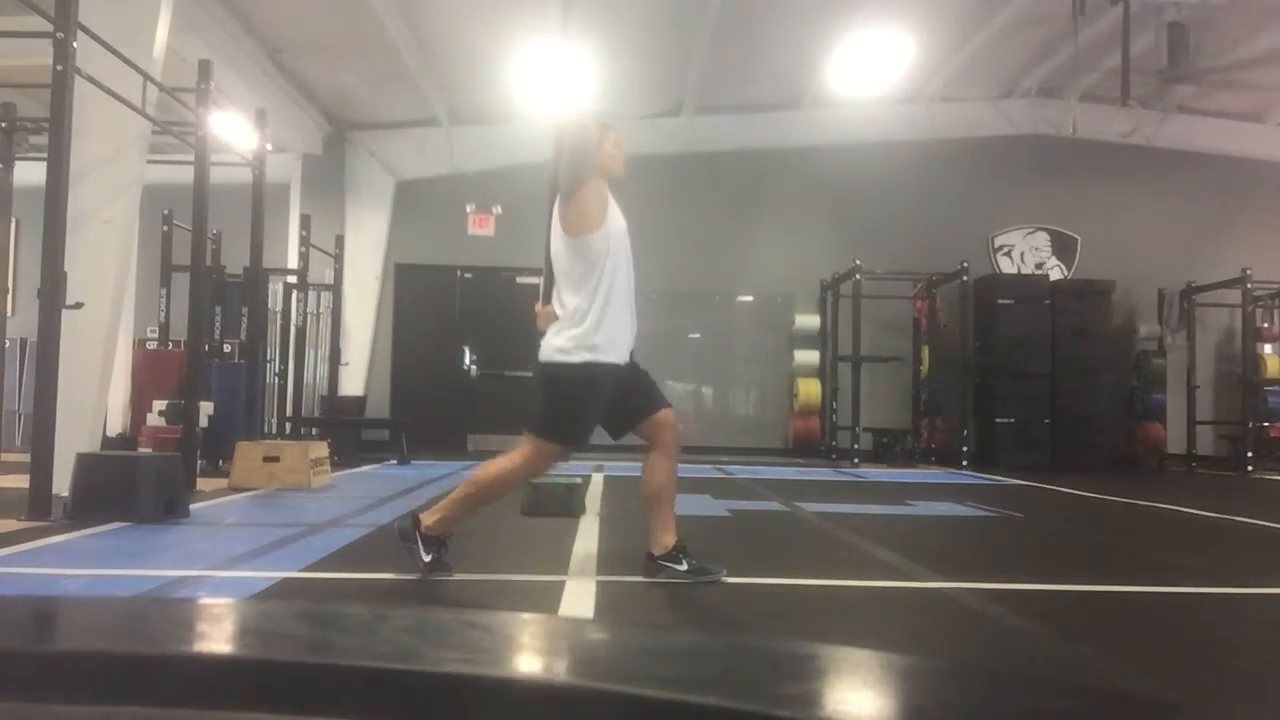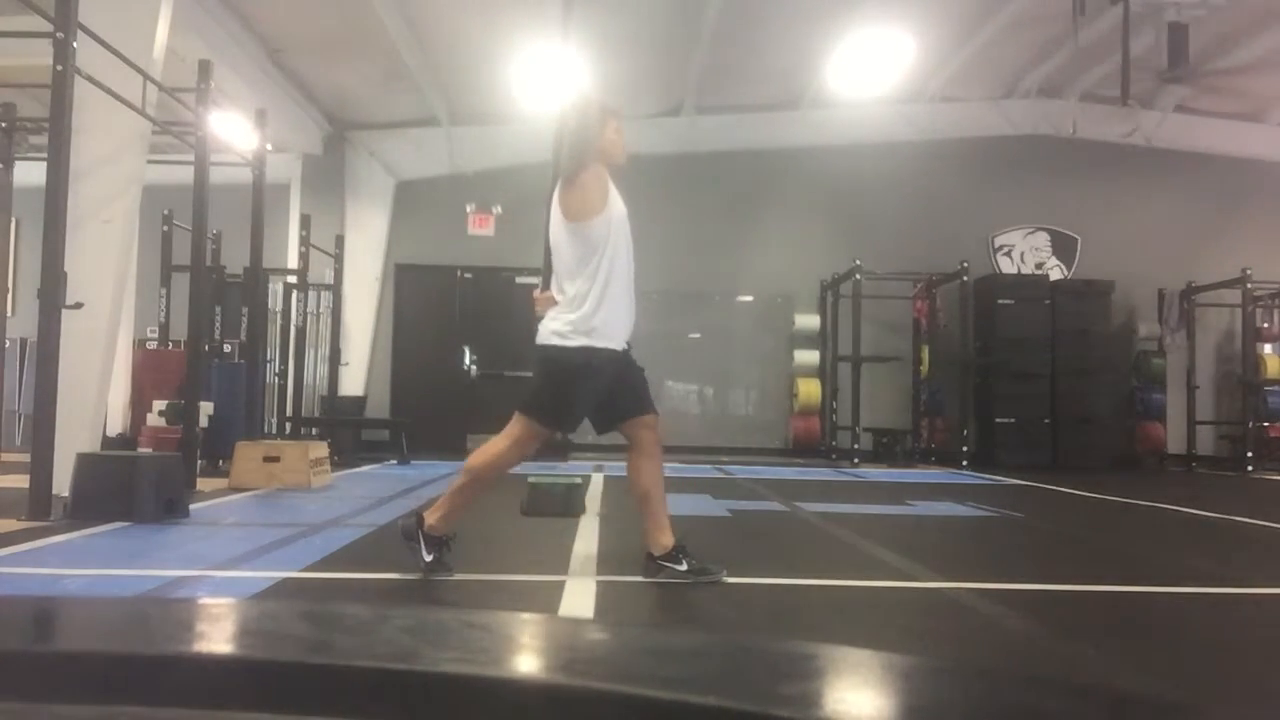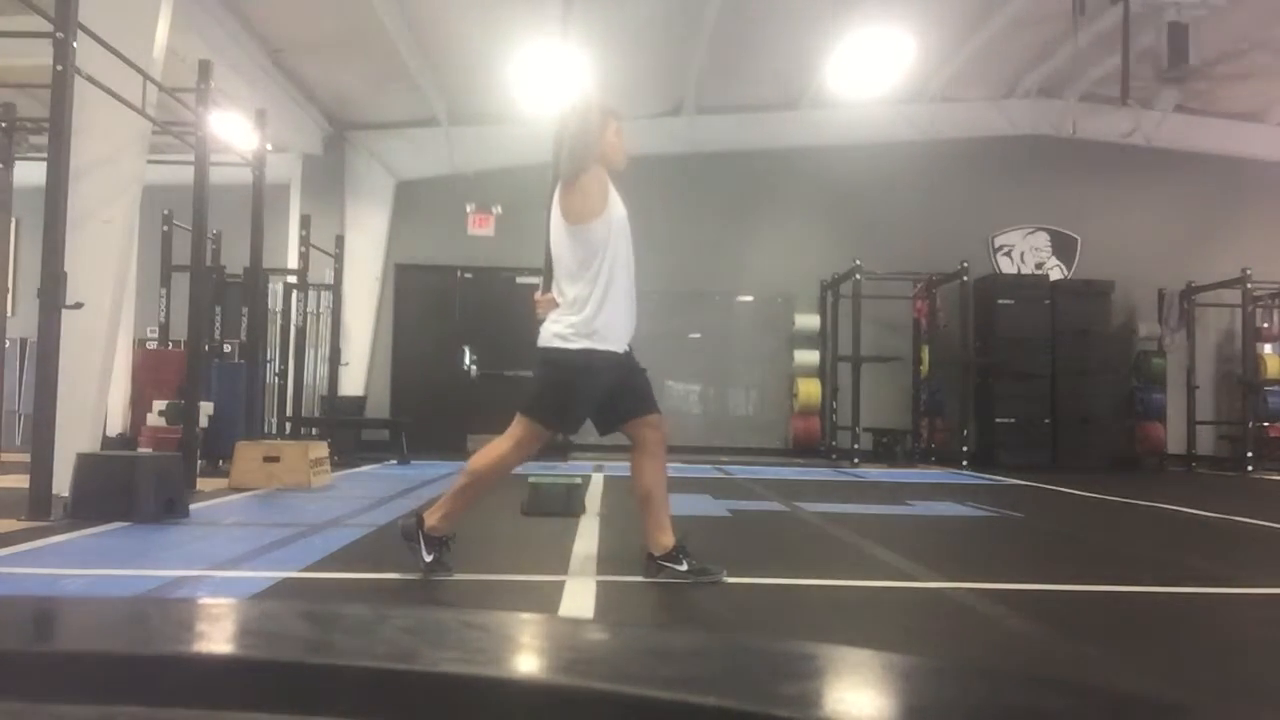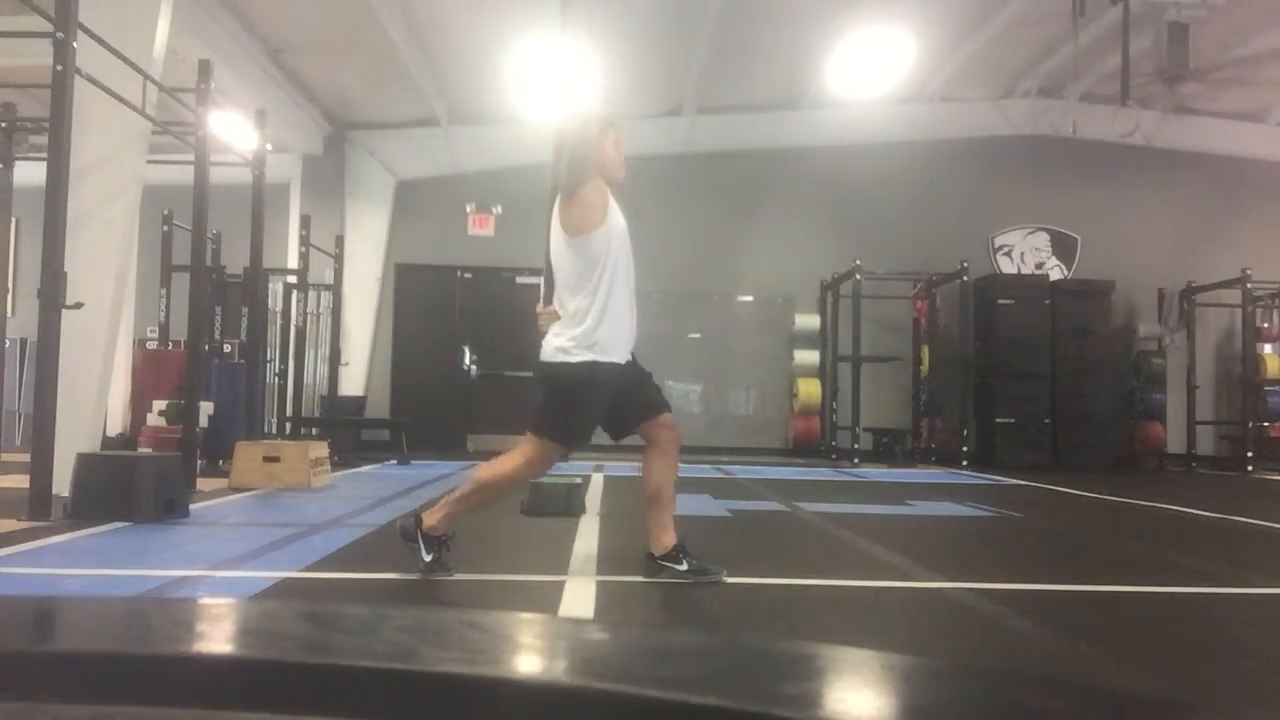
dt=0.2s
person 1, frame 1
left shoulder: (592, 200)
right shoulder: (584, 193)
right elbow: (581, 130)
left hip: (607, 356)
right hip: (578, 360)
left knee: (665, 432)
right knee: (532, 460)
left ankle: (665, 553)
right ankle: (427, 526)
person 1, frame 2
left shoulder: (593, 186)
right shoulder: (584, 178)
right elbow: (581, 121)
left hip: (604, 344)
right hip: (575, 346)
left knee: (647, 435)
right knee: (519, 441)
left ankle: (664, 554)
right ankle: (429, 526)
person 1, frame 3
left shoulder: (593, 188)
right shoulder: (584, 181)
right elbow: (582, 124)
left hip: (605, 345)
right hip: (577, 348)
left knee: (651, 433)
right knee: (521, 441)
left ankle: (664, 554)
right ankle: (430, 525)
person 1, frame 4
left shoulder: (594, 200)
right shoulder: (583, 194)
right elbow: (580, 141)
left hip: (609, 355)
right hip: (581, 360)
left knee: (664, 432)
right knee: (535, 457)
left ankle: (665, 553)
right ankle: (430, 524)
